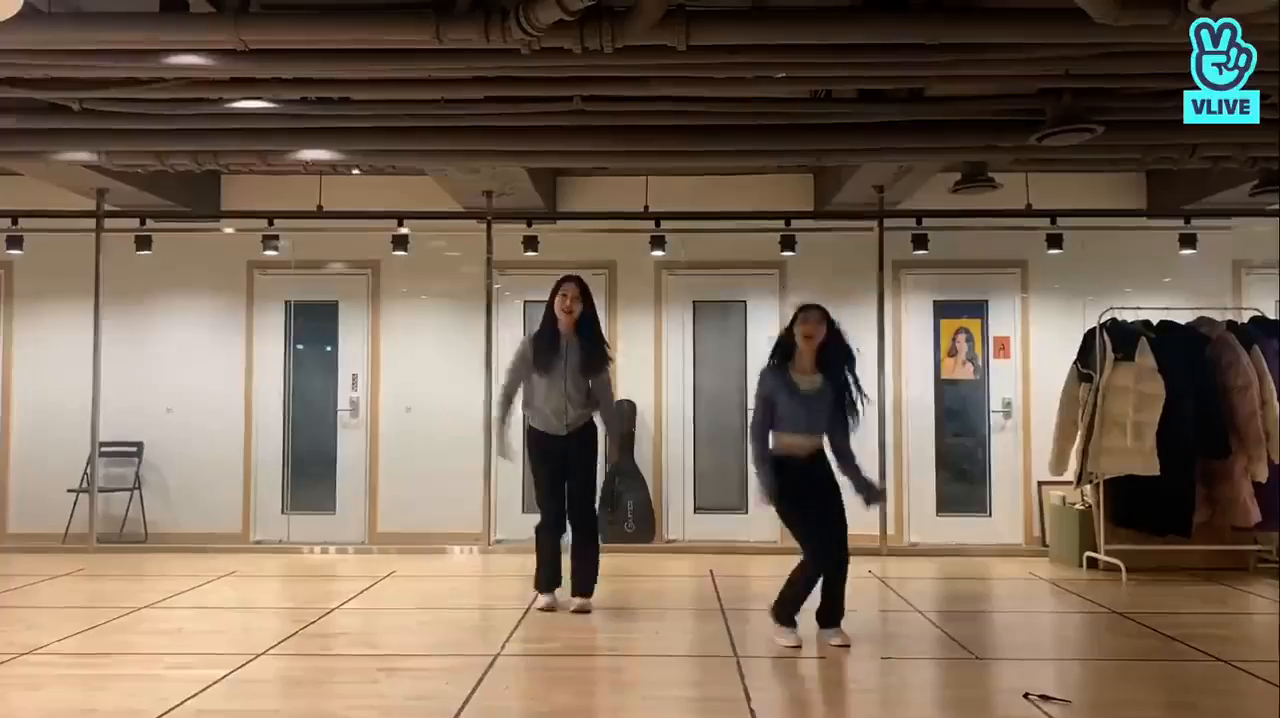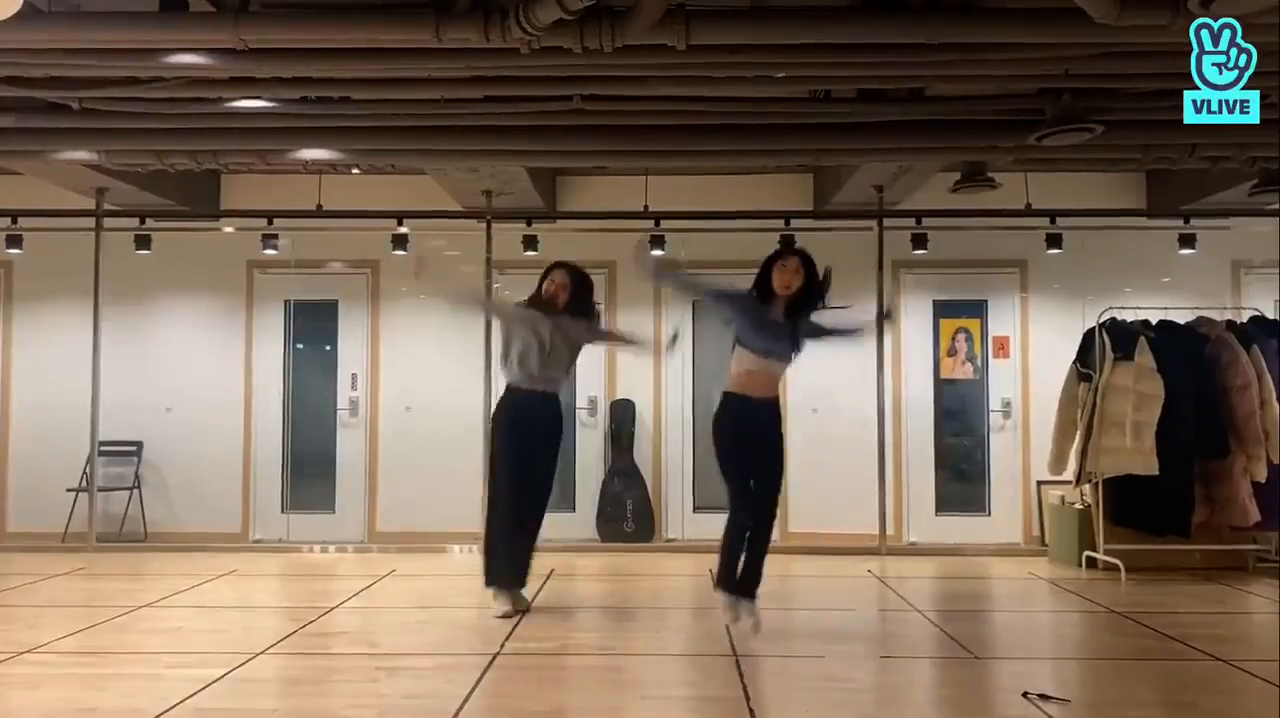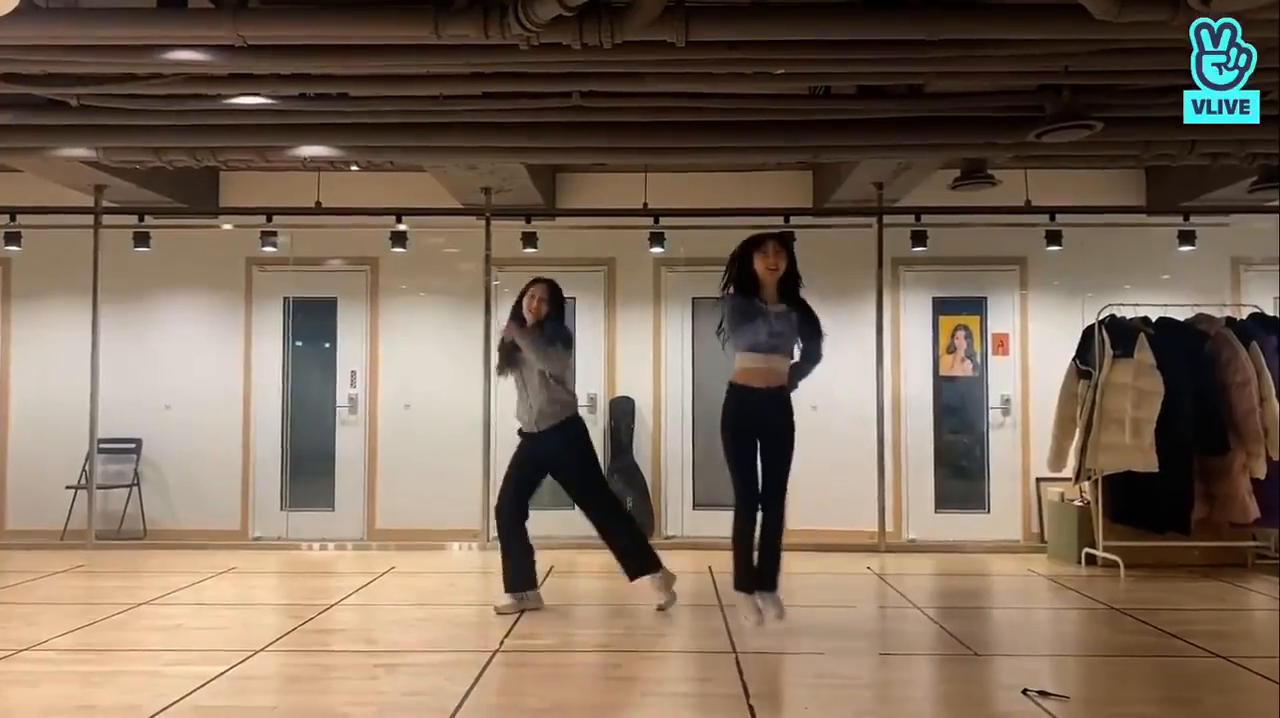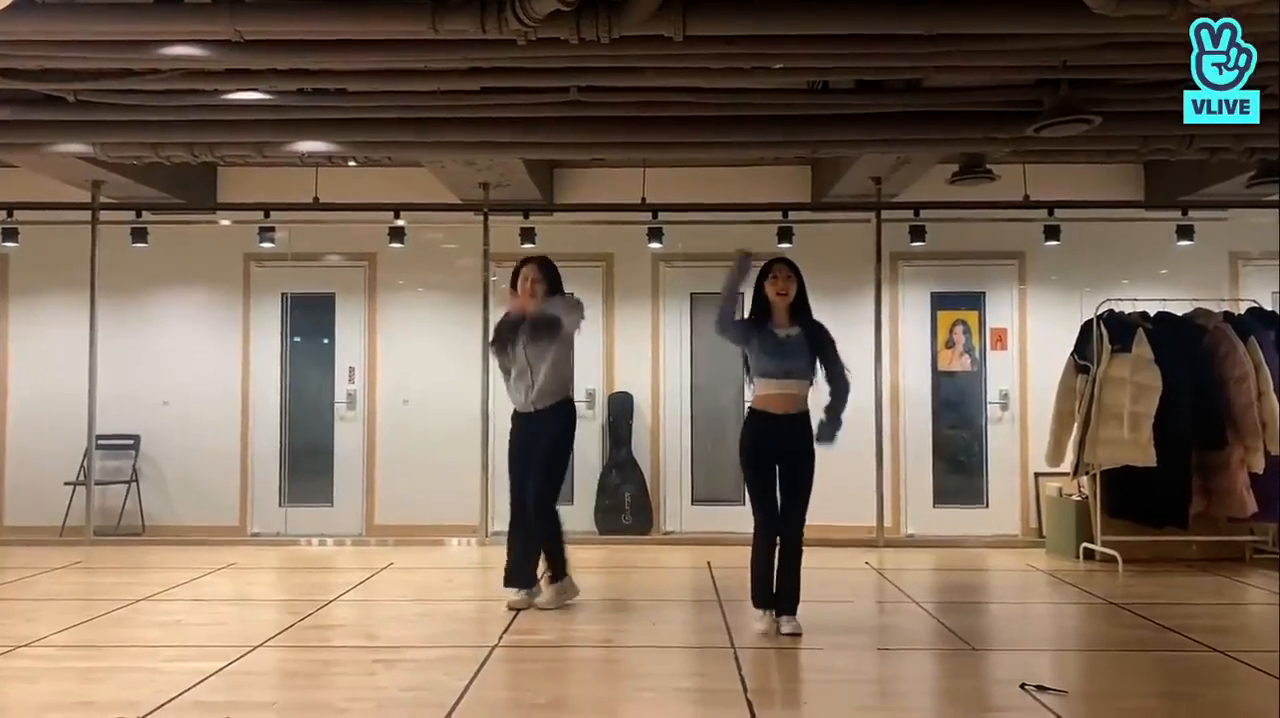
dt=0.5s
person 1, frame 1
left shoulder: (834, 379)
right shoulder: (773, 375)
left elbow: (839, 438)
right elbow: (759, 430)
left wrist: (860, 481)
right wrist: (765, 478)
left hip: (818, 468)
right hip: (783, 469)
left knee: (838, 549)
right knee: (818, 550)
left ankle: (829, 621)
right ankle: (784, 617)
person 1, frame 2
left shoulder: (798, 321)
right shoulder: (746, 306)
left elbow: (820, 329)
right elbow: (699, 290)
left wrist: (865, 327)
right wrist: (659, 270)
left hip: (768, 421)
right hip: (734, 415)
left knee: (766, 512)
right knee: (744, 507)
left ankle: (744, 594)
right ankle: (727, 585)
person 1, frame 3
left shoulder: (798, 310)
right shoulder: (738, 304)
left elbow: (813, 353)
right elbow: (736, 337)
left wrist: (792, 377)
right wrist: (769, 327)
left hip: (778, 406)
right hip: (741, 403)
left knee: (774, 499)
right knee: (747, 498)
left ankle: (767, 586)
right ankle: (745, 587)
person 1, frame 4
left shoulder: (813, 332)
right shoulder: (753, 331)
left elbow: (839, 382)
right elbow: (724, 327)
left wrist: (832, 418)
right wrist: (735, 280)
left hip: (797, 431)
right hip: (759, 429)
left knee: (793, 525)
right knee: (766, 523)
left ankle: (787, 609)
right ankle: (764, 607)
person 2, frame 1
left shoulder: (592, 347)
right shoulder: (534, 344)
left elbow: (601, 394)
right elbow: (510, 387)
left wrist: (613, 437)
right wrist: (501, 430)
left hip: (580, 437)
right hip: (542, 436)
left knee: (583, 513)
right knee: (551, 514)
left ankle: (582, 590)
right ankle: (546, 588)
person 2, frame 2
left shoulder: (578, 325)
right shoulder: (521, 315)
left elbow: (610, 335)
right elbow: (488, 305)
left hip: (548, 414)
right hip: (515, 408)
left knee: (535, 500)
right knee: (505, 493)
left ankle: (513, 584)
right ankle: (501, 587)
person 2, frame 3
left shoulder: (555, 339)
right shoulder: (513, 343)
left elbow: (544, 361)
left wrist: (520, 335)
left hip: (566, 434)
right hip: (531, 437)
left knee: (601, 505)
right knee: (508, 508)
left ankle: (656, 574)
right ankle: (523, 590)
person 2, frame 4
left shoulder: (559, 320)
right shoulder: (509, 327)
left elbow: (574, 309)
left wrist: (536, 305)
left hip: (556, 417)
right hip: (524, 420)
left knee: (540, 500)
right knee: (521, 503)
left ankle: (560, 580)
right ankle: (524, 583)
